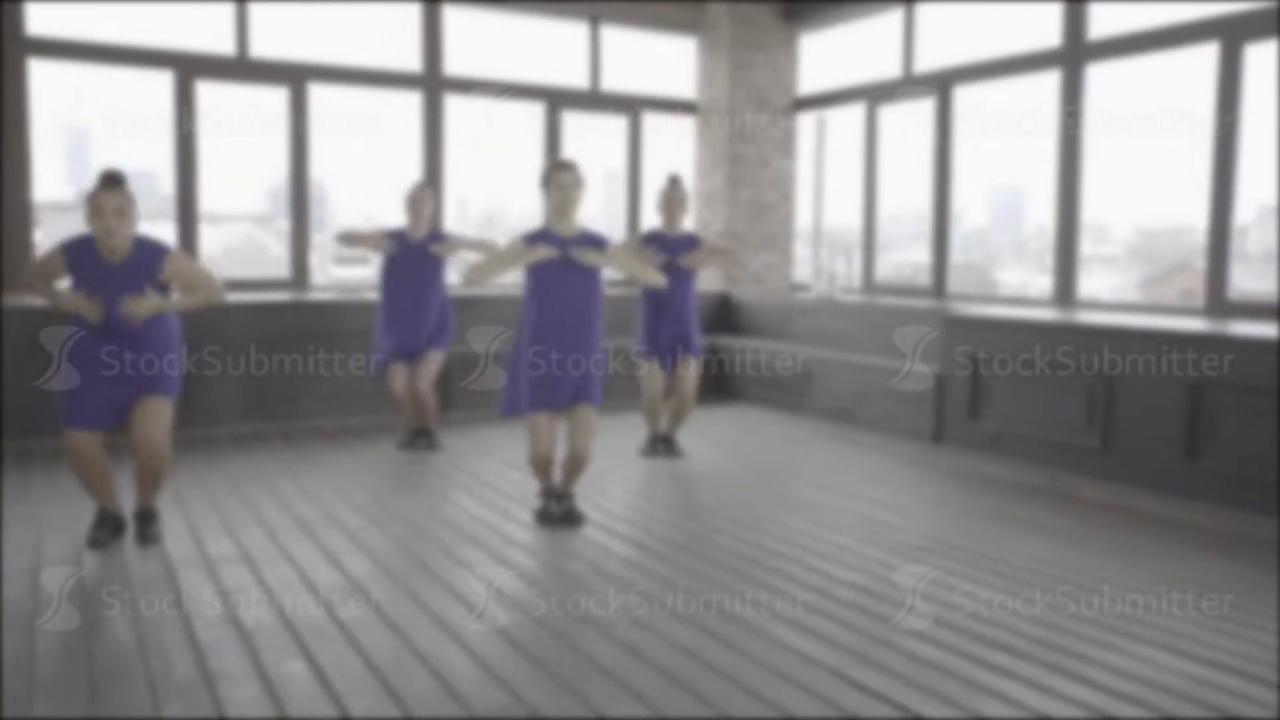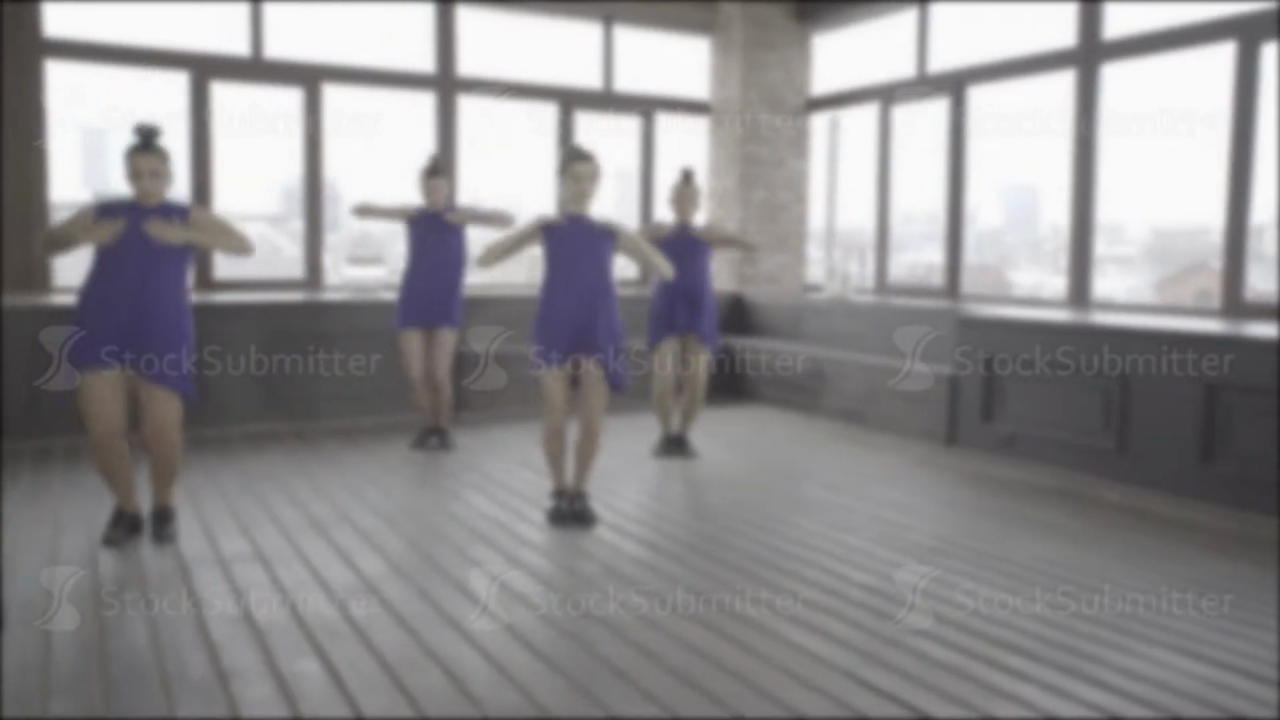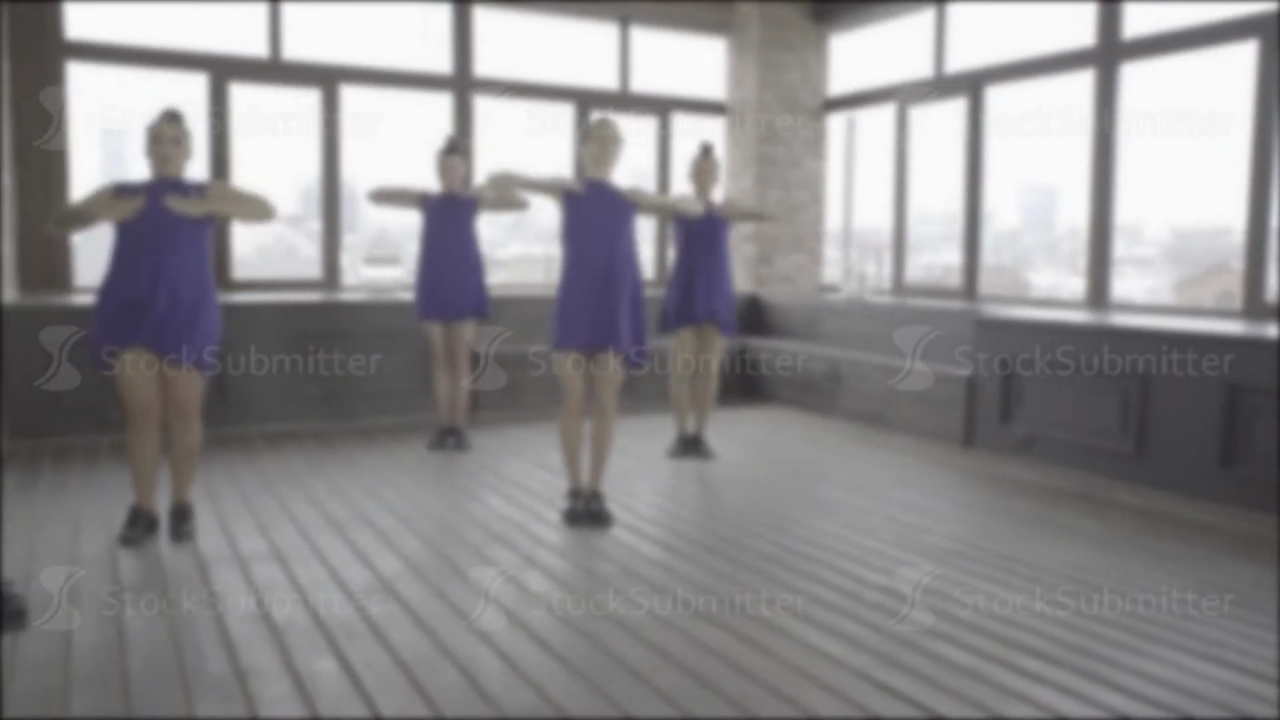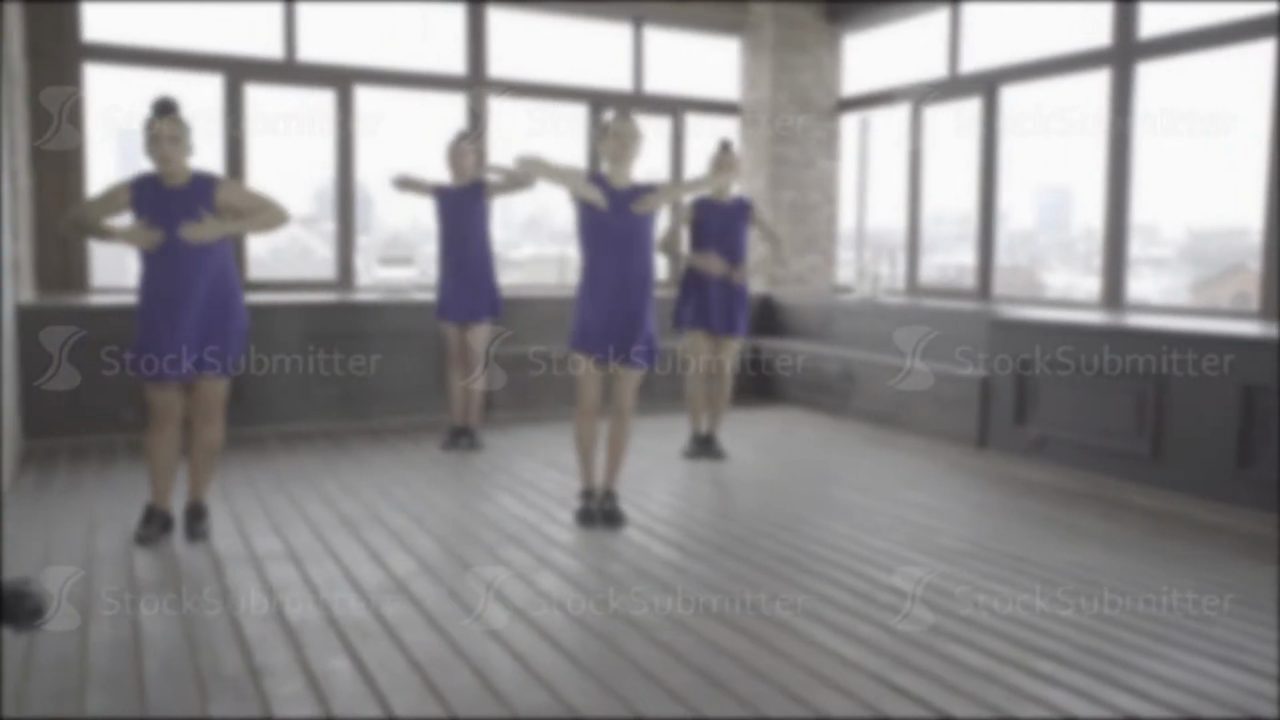
dt=0.2s
person 1, frame 1
left shoulder: (159, 257)
right shoulder: (73, 252)
left elbow: (214, 292)
right elbow: (33, 279)
left wrist: (161, 304)
right wrist: (66, 301)
left hip: (151, 356)
right hip: (93, 356)
left knee: (152, 446)
right knee: (81, 449)
left ankle: (146, 510)
right ankle: (109, 512)
person 1, frame 2
left shoulder: (186, 216)
right shoulder: (105, 213)
left elbow: (244, 246)
right elbow: (47, 243)
left wrist: (186, 236)
right wrist: (85, 237)
left hip: (160, 333)
right hip: (102, 331)
left knee: (163, 434)
right knee: (104, 433)
left ankle: (163, 508)
right ankle: (126, 510)
person 1, frame 3
left shoulder: (205, 192)
right shoulder: (122, 194)
left elbow: (265, 210)
right elbow: (60, 222)
left wrist: (206, 208)
right wrist: (102, 213)
left hip: (187, 311)
right hip: (128, 310)
left knee: (184, 413)
right knee: (141, 413)
left ankle: (182, 506)
right ankle: (143, 509)
person 1, frame 4
left shoulder: (215, 189)
right shoulder: (134, 191)
left elbow: (278, 215)
right elbow: (77, 219)
left wrist: (222, 229)
right wrist: (120, 234)
left hip: (215, 315)
right hip: (161, 316)
left knee: (207, 413)
right knee: (163, 413)
left ankle: (197, 505)
right ankle: (157, 510)
person 2, frame 1
left shoulder: (598, 242)
right shoulder: (529, 241)
left elbow: (660, 280)
right elbow: (470, 277)
left wrist: (607, 261)
right wrist: (522, 258)
left hip: (583, 357)
right hip: (542, 354)
left knee: (581, 451)
right knee: (541, 453)
left ankle: (566, 492)
right ankle: (547, 491)
person 2, frame 2
left shoulder: (609, 231)
right shoulder: (545, 228)
left elbow: (667, 272)
right elbow: (484, 259)
left wrist: (635, 238)
right wrist: (531, 231)
left hip: (598, 331)
right hip: (555, 327)
left knee: (593, 420)
right knee: (555, 419)
left ankle: (579, 492)
right ankle: (559, 491)
person 2, frame 3
left shoulder: (631, 197)
right shoulder: (568, 189)
left elbow: (695, 208)
right elbow: (496, 181)
left wrist: (662, 202)
right wrist: (546, 185)
left hip: (617, 305)
right hip: (575, 301)
left knee: (606, 404)
right knee: (573, 402)
left ankle: (595, 492)
right ankle: (575, 492)
person 2, frame 4
left shoulder: (649, 190)
right shoulder: (587, 181)
left elbow: (716, 182)
right elbow: (524, 162)
left wrist: (668, 196)
right wrist: (576, 185)
left hip: (633, 309)
right hip: (591, 306)
left knee: (623, 406)
right knee: (588, 403)
left ankle: (609, 491)
right ankle: (587, 491)
person 3, frame 1
left shoulder: (696, 243)
right shoulder: (646, 241)
left elbow: (735, 257)
left wrist: (703, 260)
right wrist: (642, 256)
left hip: (683, 325)
right hip: (652, 324)
left knee: (686, 393)
right knee: (652, 390)
left ankle: (669, 434)
right ankle: (654, 432)
person 3, frame 2
left shoulder: (707, 236)
right shoulder: (658, 232)
left elbow: (752, 246)
left wrist: (720, 233)
right wrist: (650, 231)
left hip: (699, 312)
right hip: (667, 311)
left knee: (696, 383)
right knee: (663, 379)
left ankle: (682, 435)
right ankle: (667, 434)
person 3, frame 3
left shoulder: (727, 212)
left elbow: (769, 215)
left wrist: (738, 209)
left hip: (717, 294)
right hip: (685, 292)
left knee: (709, 368)
right knee: (682, 365)
left ankle: (699, 436)
right ankle: (683, 435)
person 3, frame 4
left shoulder: (746, 207)
right shoulder: (695, 207)
left elbow: (776, 243)
right elbow: (665, 243)
left wrist: (749, 267)
right wrist: (696, 259)
left hip: (731, 298)
right hip: (698, 295)
left knee: (724, 370)
right knee: (696, 367)
left ankle: (711, 435)
right ankle: (696, 434)
person 4, frame 1
left shoulder: (441, 239)
right shoulder: (392, 237)
left elbow: (492, 248)
right elbow: (342, 237)
left wrist: (457, 247)
right wrist: (372, 244)
left hip: (433, 326)
right hip: (399, 327)
left knee: (421, 387)
right knee: (397, 389)
left ankle: (430, 429)
right ankle: (415, 428)
person 4, frame 2
left shoulder: (458, 215)
right shoulder: (412, 215)
left elbow: (508, 220)
right elbow: (359, 210)
left wrist: (469, 215)
right wrist: (395, 211)
left hip: (444, 305)
right hip: (413, 302)
left knee: (440, 373)
right knee: (414, 373)
left ankle: (443, 427)
right ankle: (428, 425)
person 4, frame 3
left shoulder: (473, 200)
right shoulder: (427, 201)
left elbow: (522, 204)
right elbow: (374, 196)
left wrist: (488, 190)
right wrist: (410, 193)
left hip: (463, 287)
right hip: (432, 286)
left knee: (460, 360)
right knee: (439, 359)
left ankle: (459, 428)
right ankle: (444, 427)
person 4, frame 4
left shoulder: (483, 188)
right shoulder: (441, 190)
left elbow: (529, 180)
right elbow: (397, 181)
left wrist: (495, 169)
right wrist: (423, 183)
left hip: (478, 284)
right hip: (451, 284)
left knee: (474, 360)
right knee: (455, 358)
left ankle: (471, 426)
right ankle: (457, 426)
